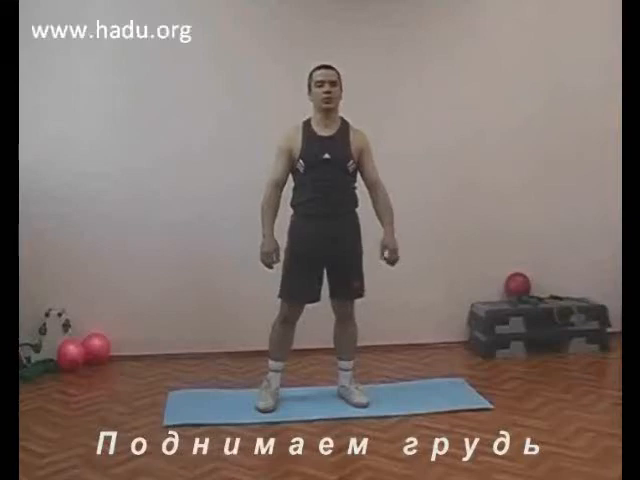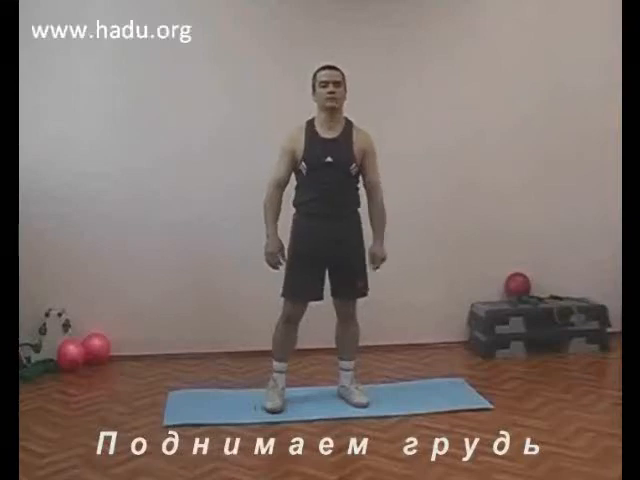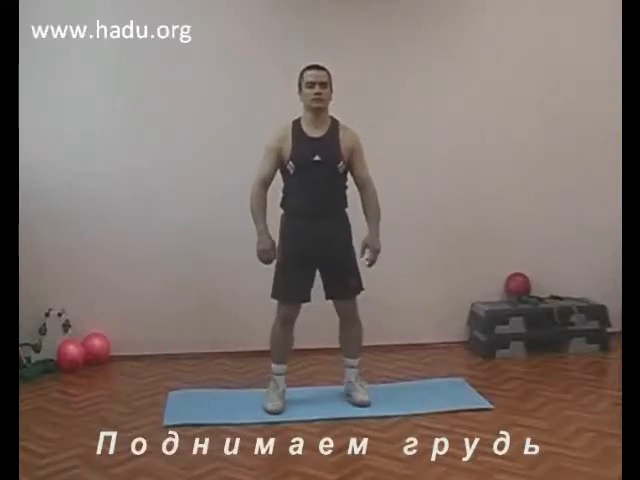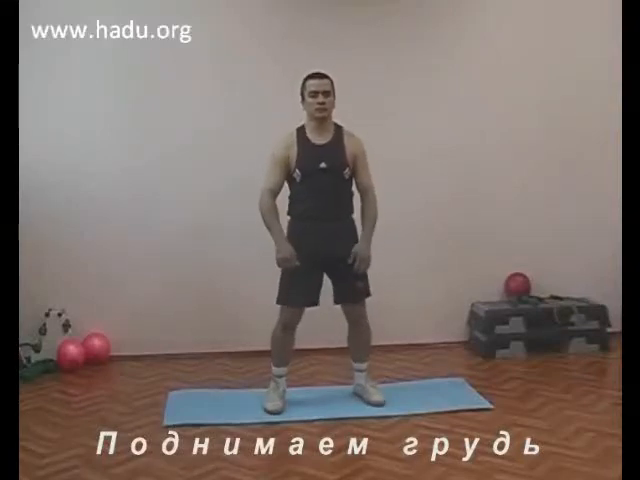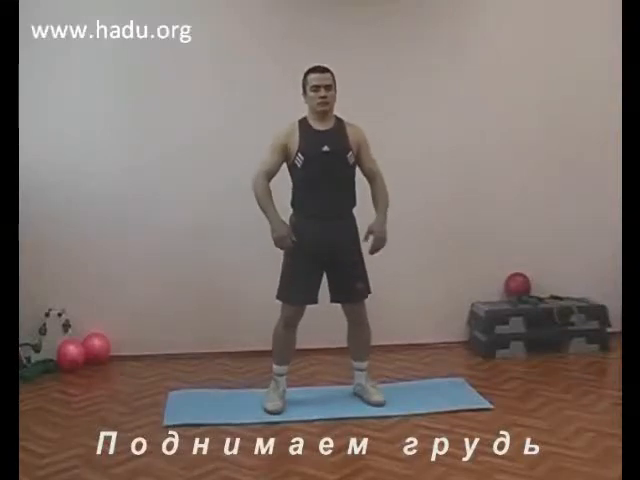
dt=0.3s
person 1, frame 1
left shoulder: (356, 138)
right shoulder: (293, 137)
left elbow: (375, 186)
right elbow: (274, 187)
left wrist: (389, 231)
right wrist: (267, 234)
left hip: (345, 232)
right hip: (304, 232)
left knee: (345, 312)
right knee: (288, 313)
left ankle: (346, 381)
right ankle: (271, 382)
person 1, frame 2
left shoulder: (360, 139)
right shoulder: (297, 138)
left elbow: (374, 192)
right elbow: (276, 187)
left wrist: (378, 240)
right wrist: (271, 235)
left hip: (347, 233)
right hip: (307, 232)
left knee: (347, 312)
right knee: (291, 312)
left ankle: (346, 382)
right ankle: (277, 383)
person 1, frame 3
left shoulder: (347, 137)
right shoulder: (283, 137)
left elbow: (366, 187)
right elbow: (260, 185)
left wrist: (373, 231)
right wrist: (262, 232)
left hip: (336, 232)
right hip: (296, 232)
left knee: (348, 310)
right knee: (286, 314)
left ankle: (353, 379)
right ankle: (277, 384)
person 1, frame 4
left shoulder: (352, 143)
right shoulder: (289, 145)
left elbow: (368, 194)
right elbow: (267, 197)
left wrist: (366, 241)
right wrist: (280, 242)
left hip: (343, 237)
right hip: (302, 238)
left knee: (357, 314)
right knee: (288, 317)
left ankle: (362, 380)
right ankle: (277, 385)
person 1, frame 5
left shoulder: (353, 133)
right shoulder: (290, 135)
left elbow: (375, 178)
right elbow: (261, 178)
left wrist: (381, 218)
right wrist: (275, 221)
left hip: (345, 232)
right hip: (303, 233)
left knee: (357, 312)
right knee: (290, 314)
left ankle: (362, 380)
right ankle: (277, 385)
